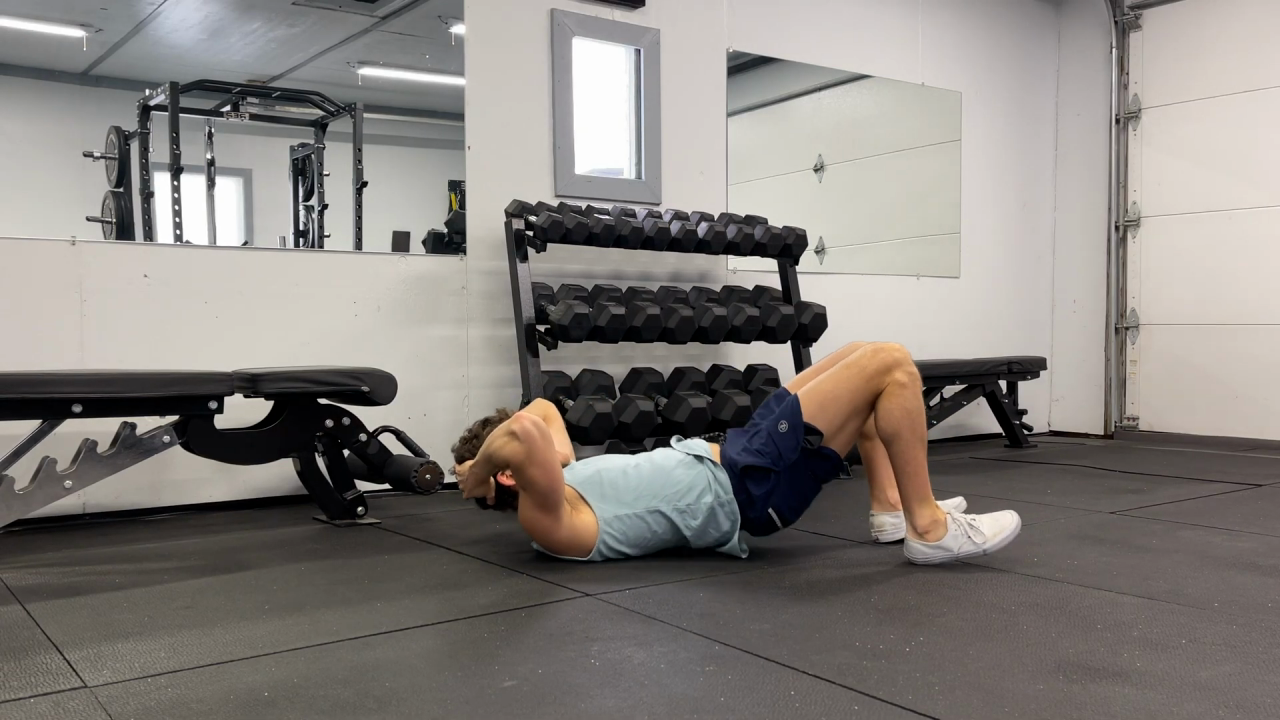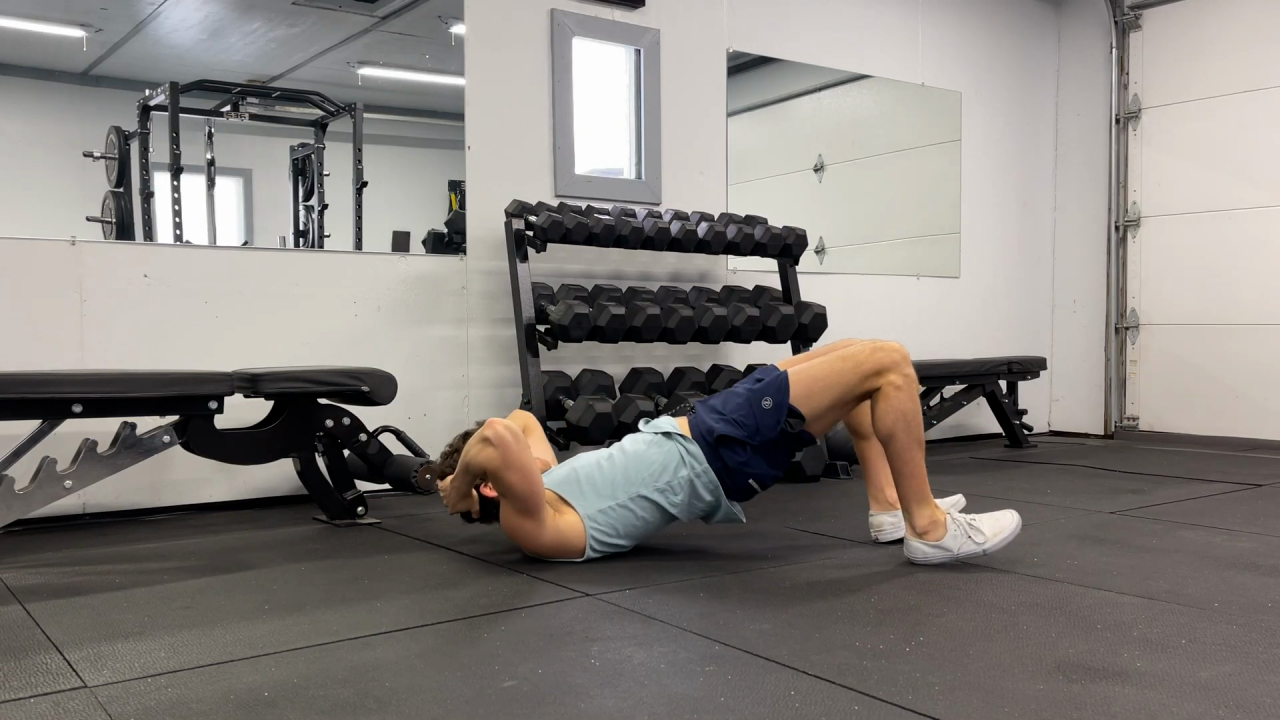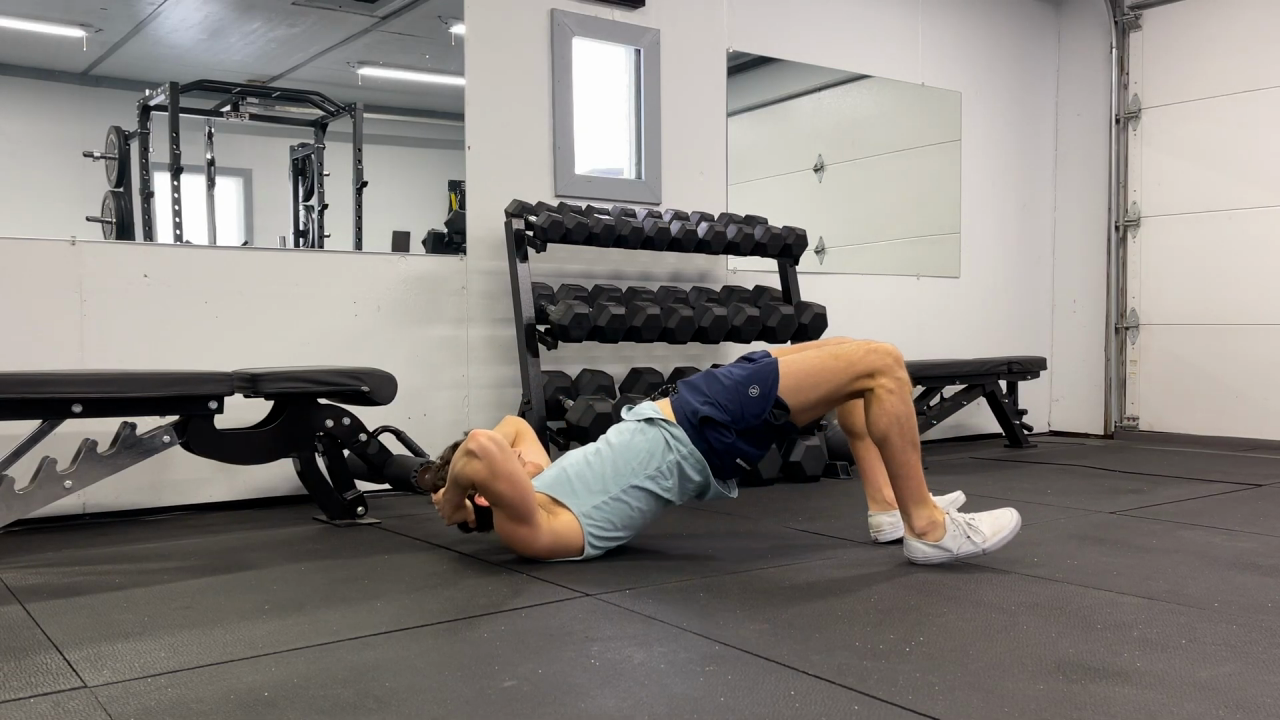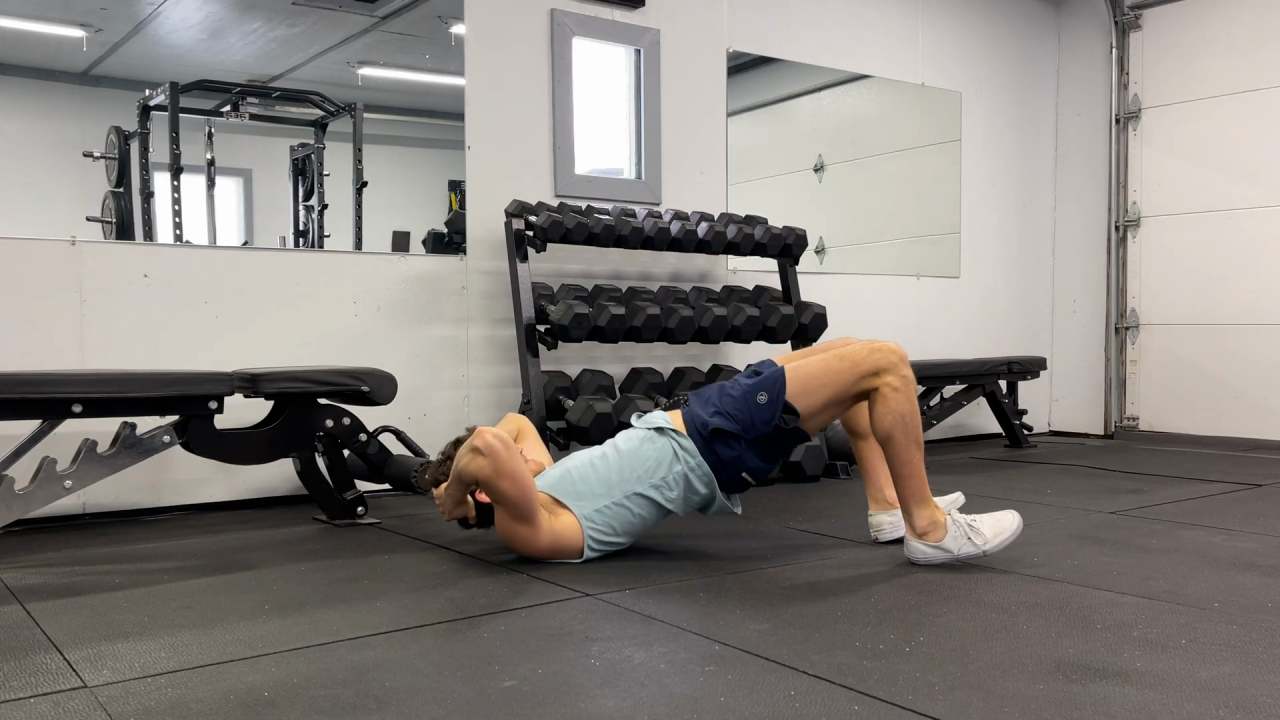
dt=0.2s
person 1, frame 1
left shoulder: (564, 483)
right shoulder: (550, 523)
left elbow: (542, 407)
right elbow: (524, 430)
right wrist: (476, 473)
left hip: (732, 459)
right hip: (749, 484)
left knee: (861, 359)
right knee: (892, 364)
left ankle: (893, 512)
right ankle: (929, 529)
person 1, frame 2
left shoulder: (547, 489)
right shoulder: (533, 527)
left elbow: (521, 418)
right elbow: (498, 436)
right wrist: (458, 488)
left hip: (710, 429)
right hip: (721, 450)
left knee: (857, 357)
right knee: (890, 363)
left ankle: (890, 509)
right ankle: (929, 529)
person 1, frame 3
left shoulder: (536, 489)
right shoulder: (527, 530)
left elbow: (512, 424)
right elbow: (482, 447)
right wrist: (450, 497)
left hip: (694, 416)
left knee: (849, 355)
right knee: (882, 364)
left ankle: (889, 509)
right ankle: (927, 528)
person 1, frame 4
left shoulder: (538, 493)
right shoulder: (527, 528)
left elbow: (514, 421)
right elbow: (487, 446)
left wrist: (464, 466)
right wrist: (452, 492)
left hip: (705, 426)
right hip: (714, 440)
left knee: (852, 356)
right knee: (887, 364)
left ankle: (888, 509)
right ankle: (928, 529)
